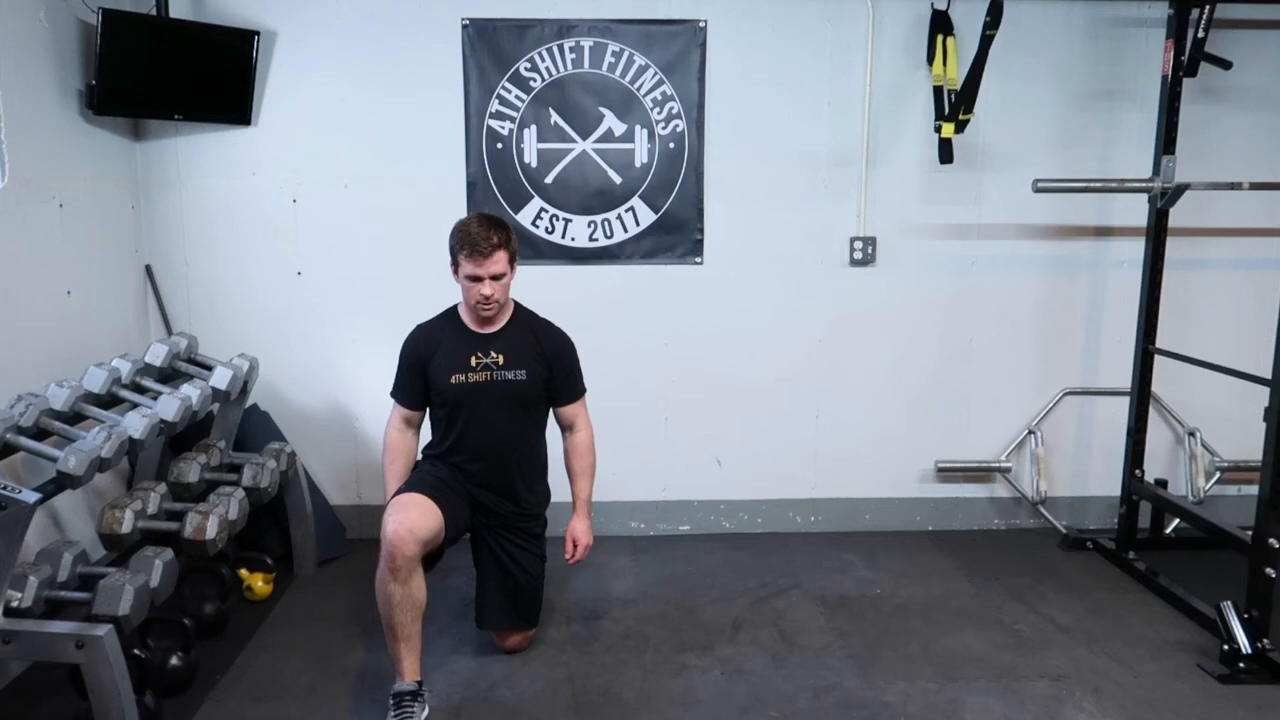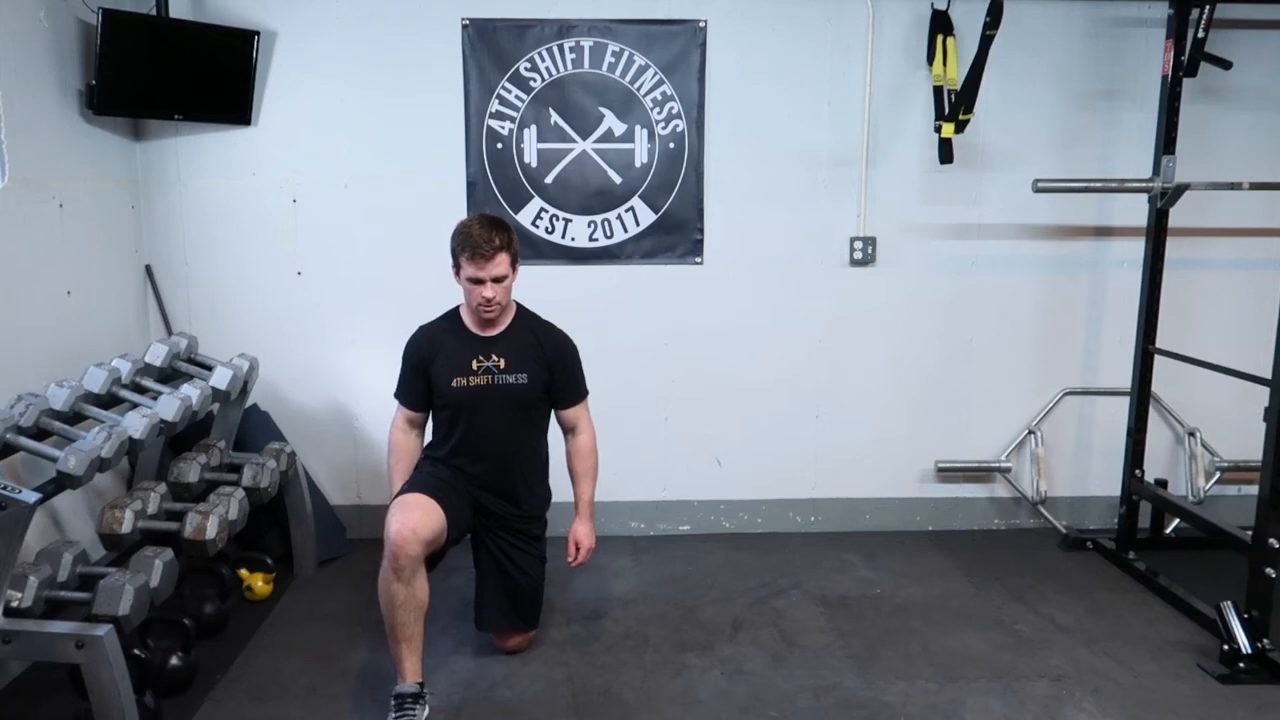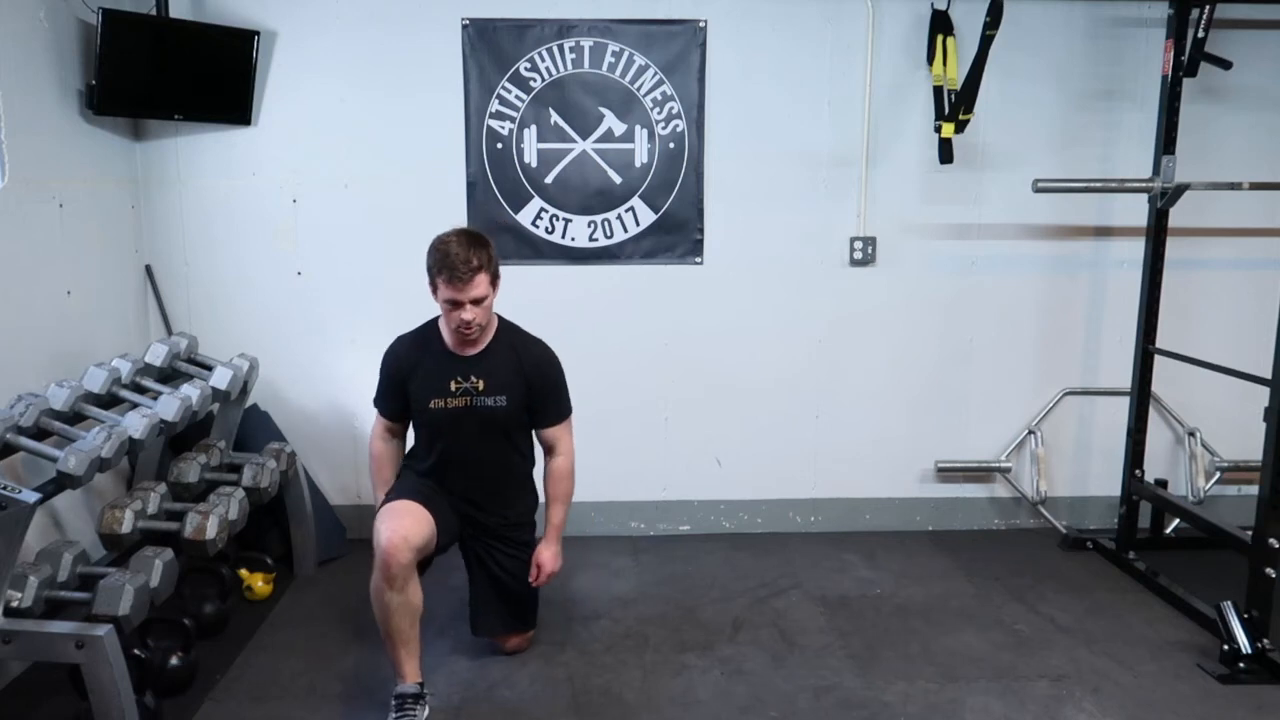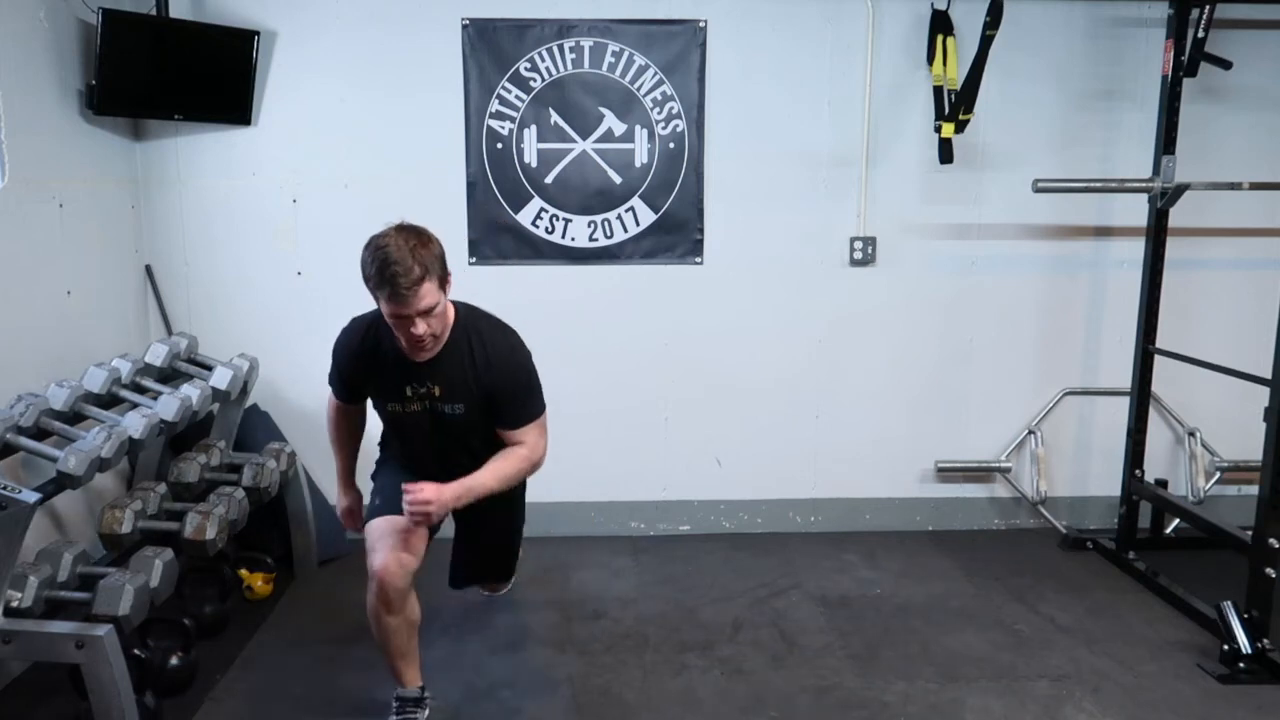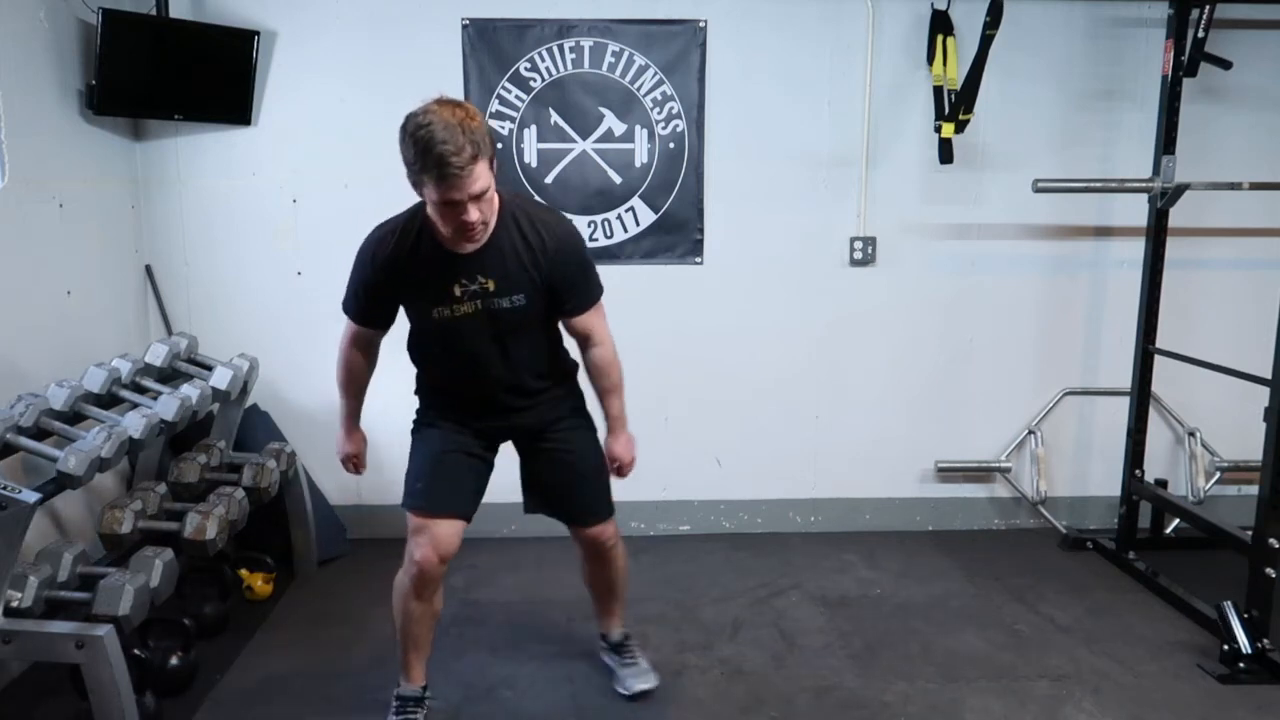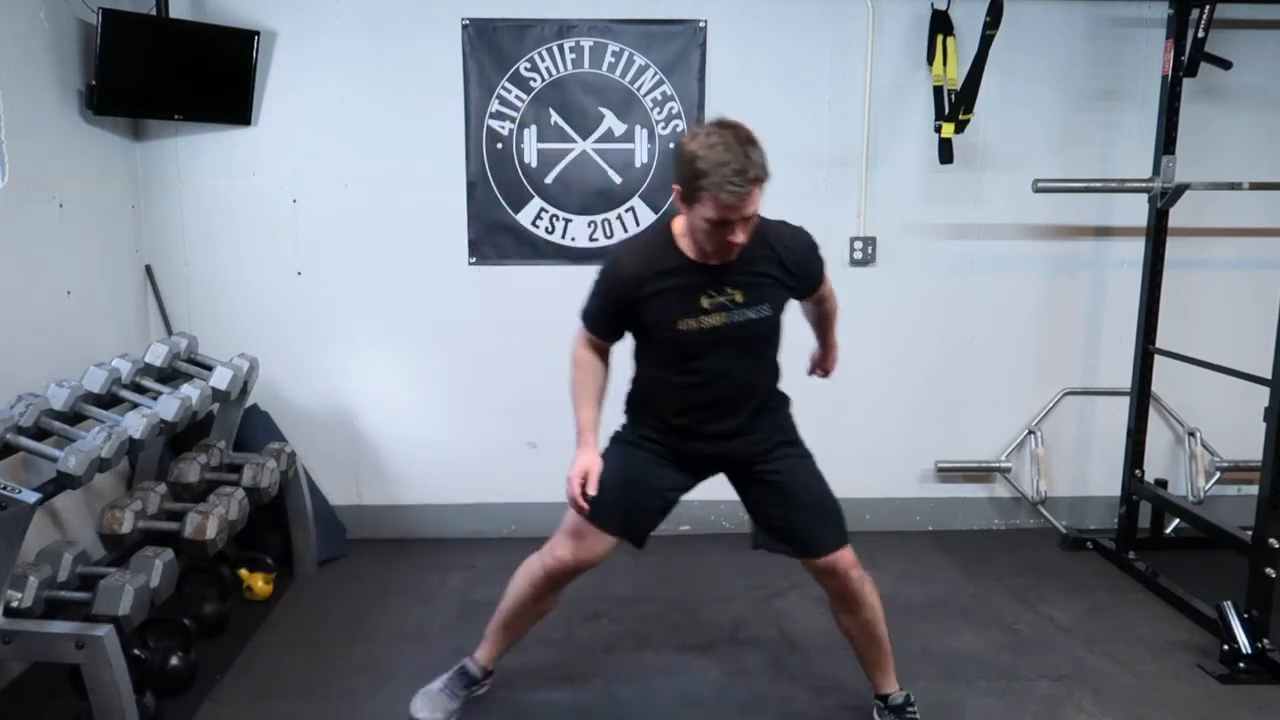
dt=0.4s
person 1, frame 1
left shoulder: (549, 342)
right shoulder: (426, 341)
left elbow: (576, 427)
right elbow: (403, 425)
left wrist: (581, 512)
right wrist: (393, 508)
left hip: (519, 499)
right hip: (446, 477)
left knee: (514, 638)
right knee: (397, 539)
left ankle: (490, 574)
person 1, frame 2
left shoulder: (551, 344)
right shoulder: (428, 342)
left elbow: (578, 430)
right elbow: (407, 427)
left wrist: (584, 515)
right wrist: (400, 507)
left hip: (519, 501)
right hip: (447, 478)
left knee: (513, 640)
right knee: (401, 539)
left ankle: (489, 573)
person 1, frame 3
left shoulder: (533, 359)
right shoulder: (405, 355)
left elbow: (559, 450)
right elbow: (387, 435)
left wrist: (552, 538)
right wrist: (383, 513)
left hip: (506, 507)
right hip: (430, 487)
left knee: (512, 640)
right knee: (393, 547)
left ankle: (484, 566)
person 1, frame 4
left shoulder: (497, 346)
right shoulder: (358, 343)
left elbow: (529, 448)
right elbow: (344, 409)
left wrist: (455, 496)
right wrist: (346, 482)
left hip: (486, 473)
right hip: (409, 467)
left knee: (491, 583)
right knee: (386, 571)
left ankle: (483, 563)
person 1, frame 5
left shoulder: (547, 235)
right shoulder: (385, 253)
left elbow: (594, 336)
right elbow: (360, 342)
left wrist: (618, 428)
right wrist: (350, 424)
left hip: (546, 400)
right hip: (449, 411)
left knee: (600, 535)
right knee: (429, 557)
left ankle: (614, 637)
person 1, frame 6
left shoulder: (788, 249)
right shoulder: (634, 266)
left elbow: (818, 295)
right elbow: (590, 350)
left wrist: (828, 347)
right wrist: (586, 446)
left hip: (761, 432)
right hip: (660, 434)
left knee: (838, 565)
right knee: (569, 552)
right ankle: (475, 669)
